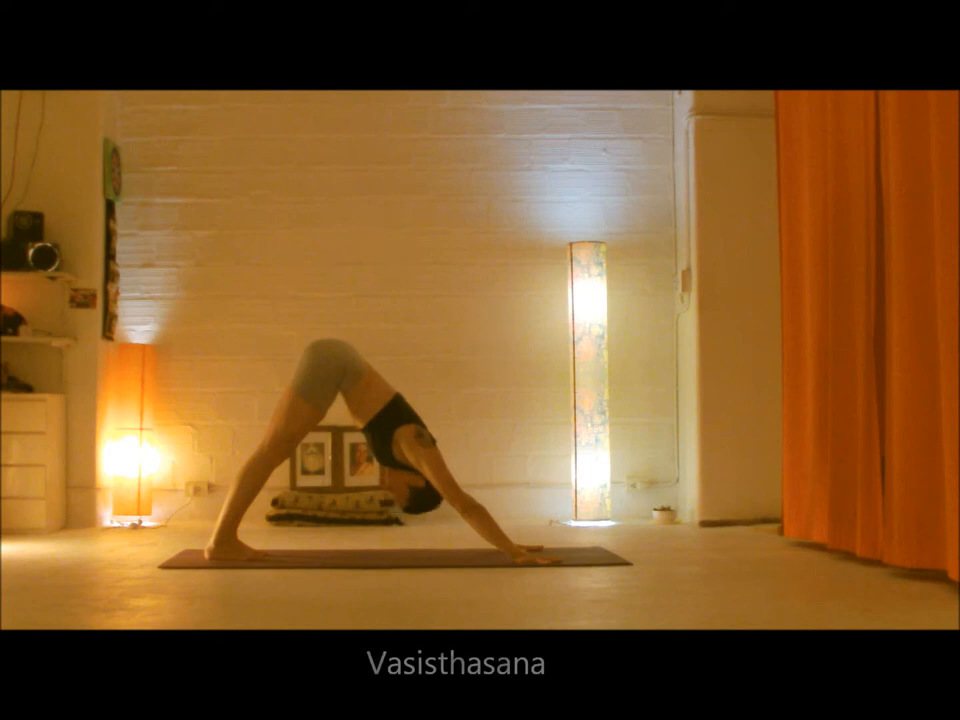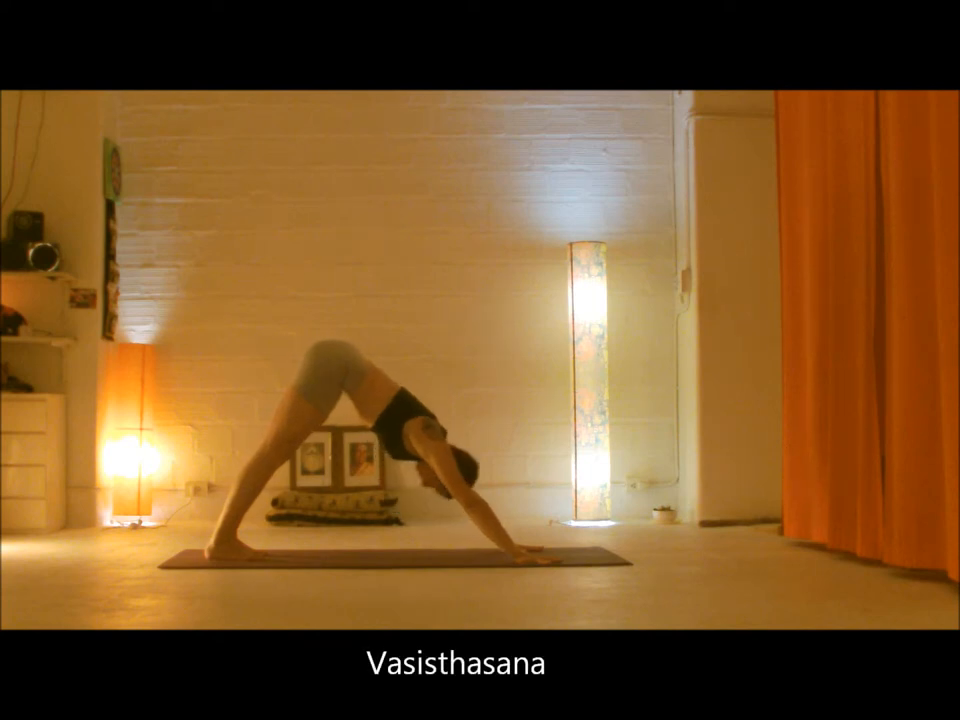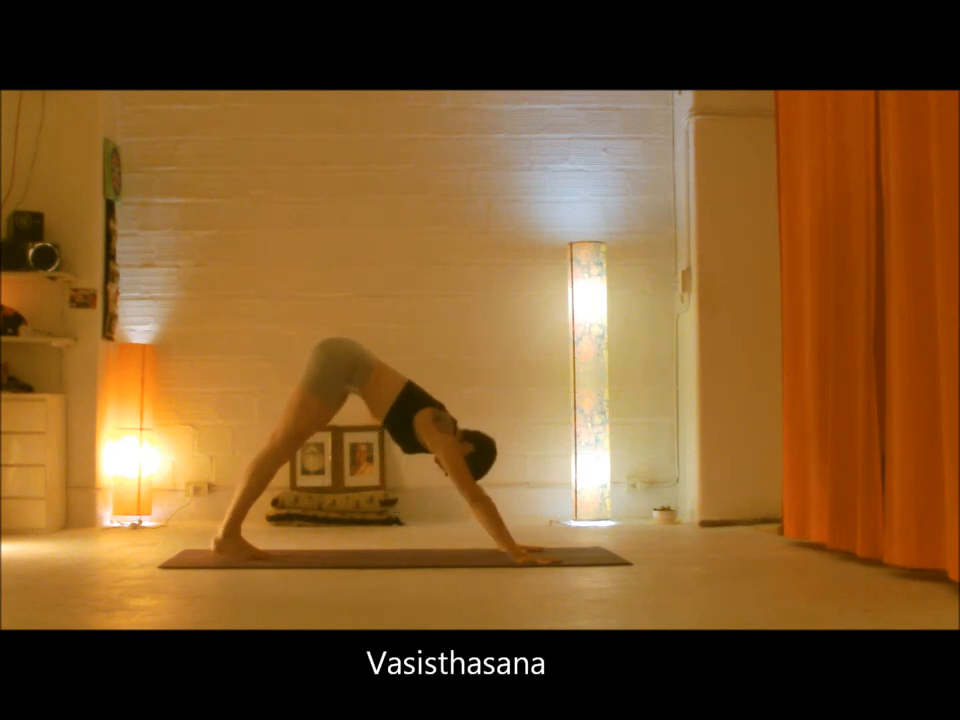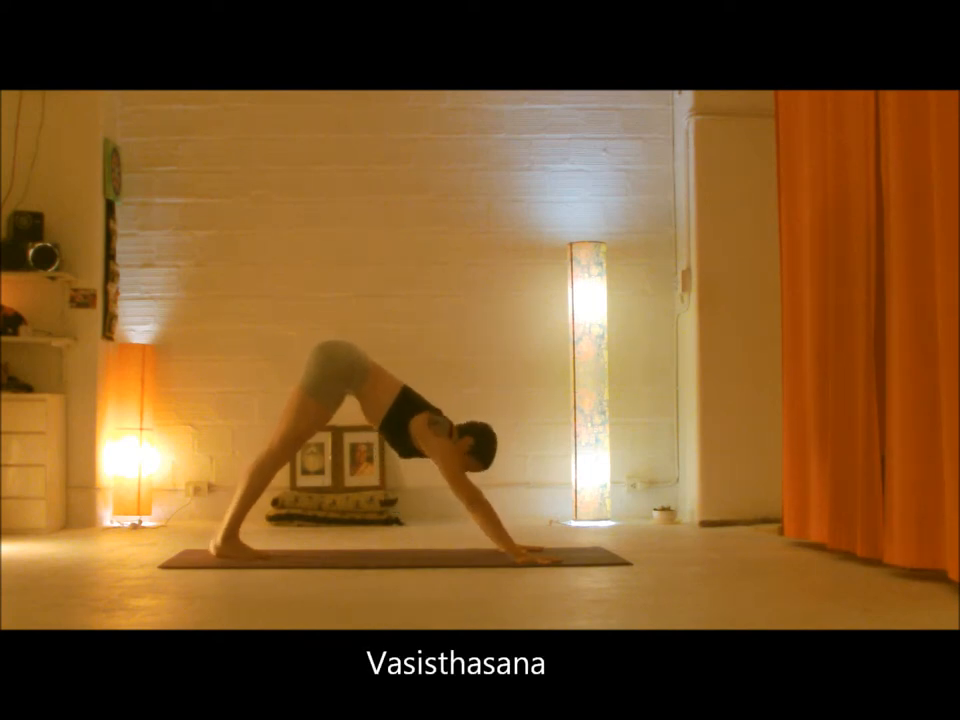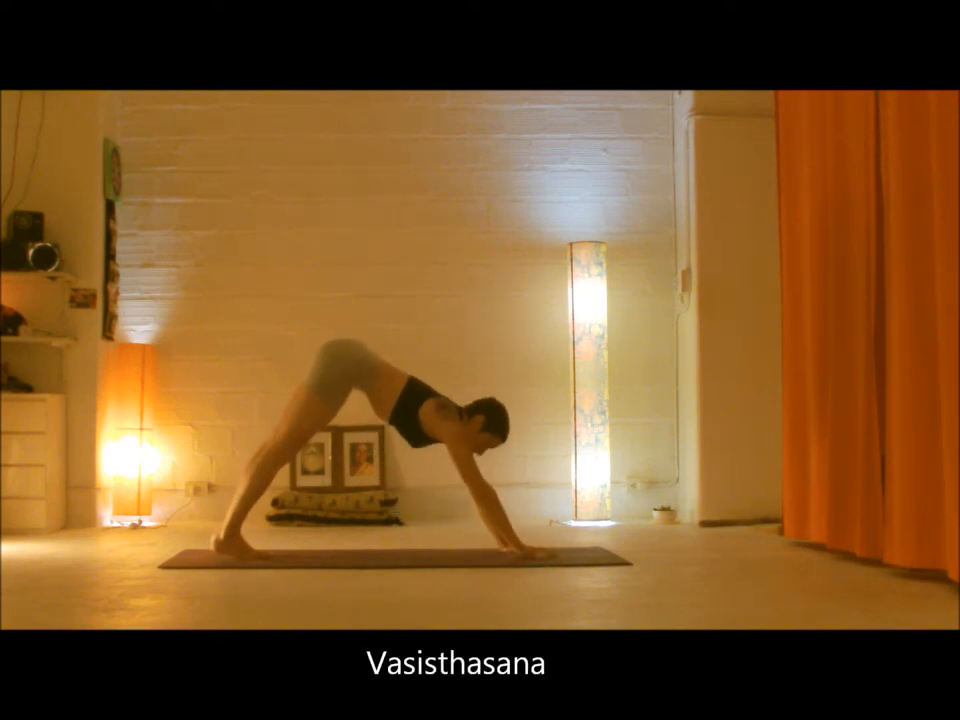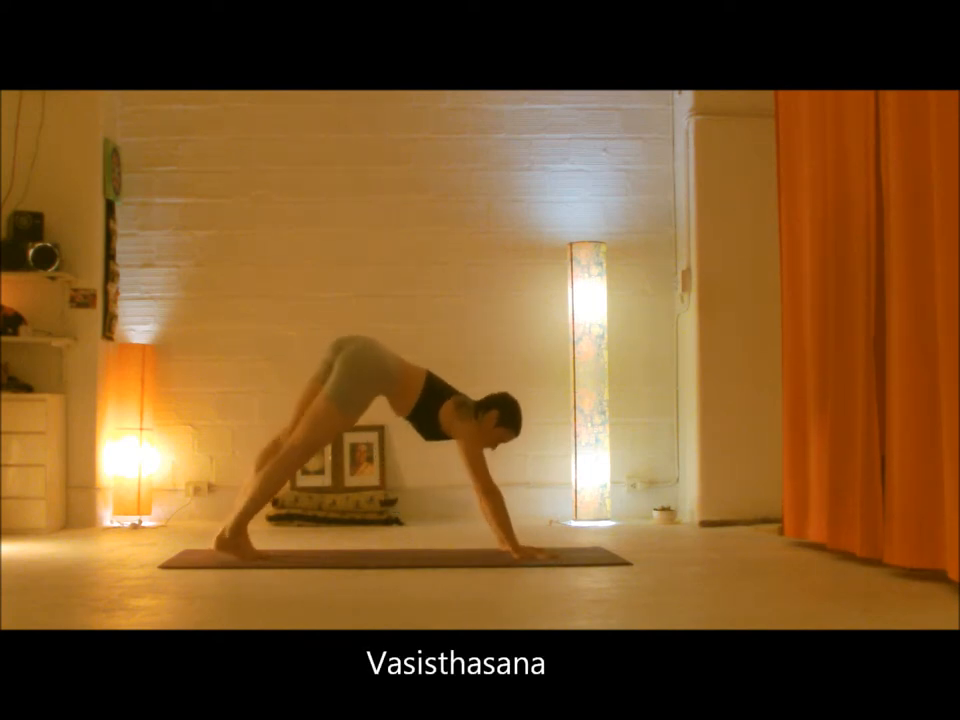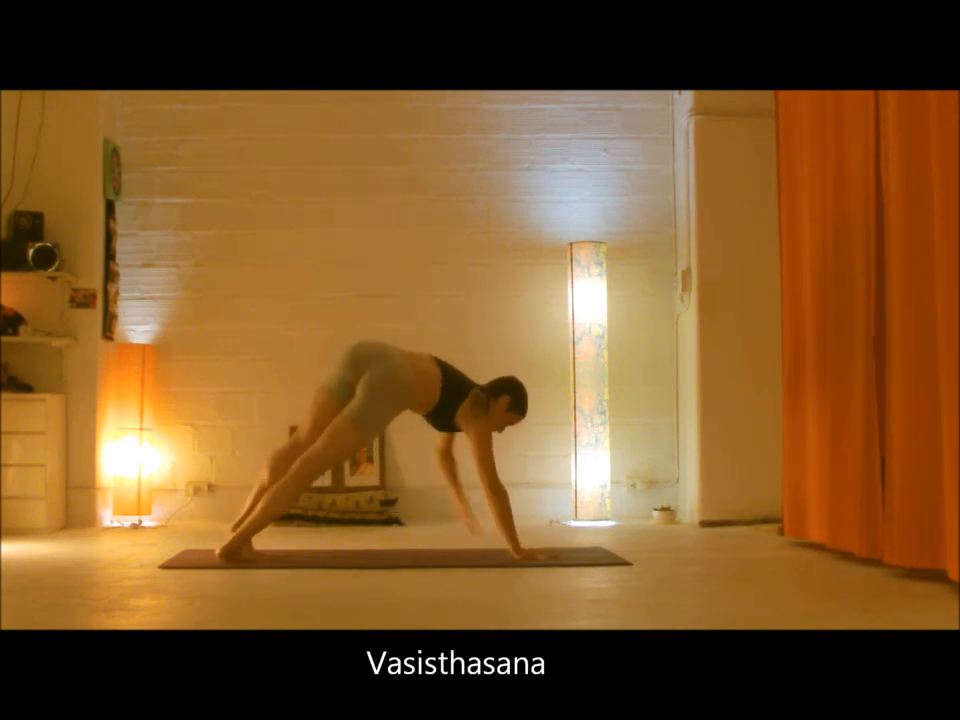
dt=0.4s
person 1, frame 1
left shoulder: (416, 449)
right shoulder: (417, 448)
left elbow: (465, 504)
right elbow: (464, 504)
left wrist: (509, 545)
right wrist: (514, 552)
left hip: (333, 363)
right hip: (330, 361)
left knee: (276, 448)
right knee: (274, 448)
left ankle: (226, 538)
right ankle: (220, 540)
person 1, frame 2
left shoulder: (427, 441)
right shoulder: (429, 440)
left elbow: (469, 500)
right elbow: (469, 499)
left wrist: (510, 544)
right wrist: (515, 551)
left hip: (336, 365)
right hip: (333, 362)
left knee: (278, 449)
right knee: (275, 448)
left ankle: (226, 538)
right ankle: (221, 540)
person 1, frame 3
left shoulder: (441, 432)
right shoulder: (440, 433)
left elbow: (475, 497)
right elbow: (474, 496)
left wrist: (509, 543)
right wrist: (515, 551)
left hip: (344, 366)
right hip: (340, 360)
left knee: (282, 442)
right knee: (283, 444)
left ankle: (230, 532)
right ankle: (228, 532)
person 1, frame 4
left shoulder: (443, 436)
right shoulder: (437, 438)
left elbow: (472, 498)
right elbow: (472, 499)
left wrist: (508, 544)
right wrist: (515, 552)
left hip: (341, 367)
right hip: (337, 363)
left knee: (280, 447)
right knee: (281, 449)
left ankle: (227, 535)
right ankle: (226, 537)
person 1, frame 5
left shoulder: (454, 425)
right shoulder: (451, 424)
left elbow: (478, 490)
right elbow: (479, 488)
left wrist: (501, 539)
right wrist: (517, 545)
left hip: (343, 361)
right hip: (344, 361)
left knee: (281, 440)
right knee: (284, 446)
left ankle: (230, 532)
right ankle: (227, 534)
person 1, frame 6
left shoulder: (463, 416)
right shoulder: (466, 422)
left elbow: (481, 488)
right elbow: (487, 488)
left wrist: (502, 537)
right wrist: (515, 547)
left hip: (352, 350)
right hip: (364, 367)
left knee: (288, 438)
right knee: (296, 452)
left ankle: (236, 527)
right ankle: (231, 533)
person 1, frame 7
left shoulder: (458, 395)
right shoulder: (478, 416)
left elbow: (444, 453)
right elbow: (493, 487)
left wrist: (461, 502)
right wrist: (516, 547)
left hip: (363, 355)
right hip: (384, 385)
left knee: (300, 445)
right knee: (309, 466)
left ankle: (241, 525)
right ankle: (236, 541)
